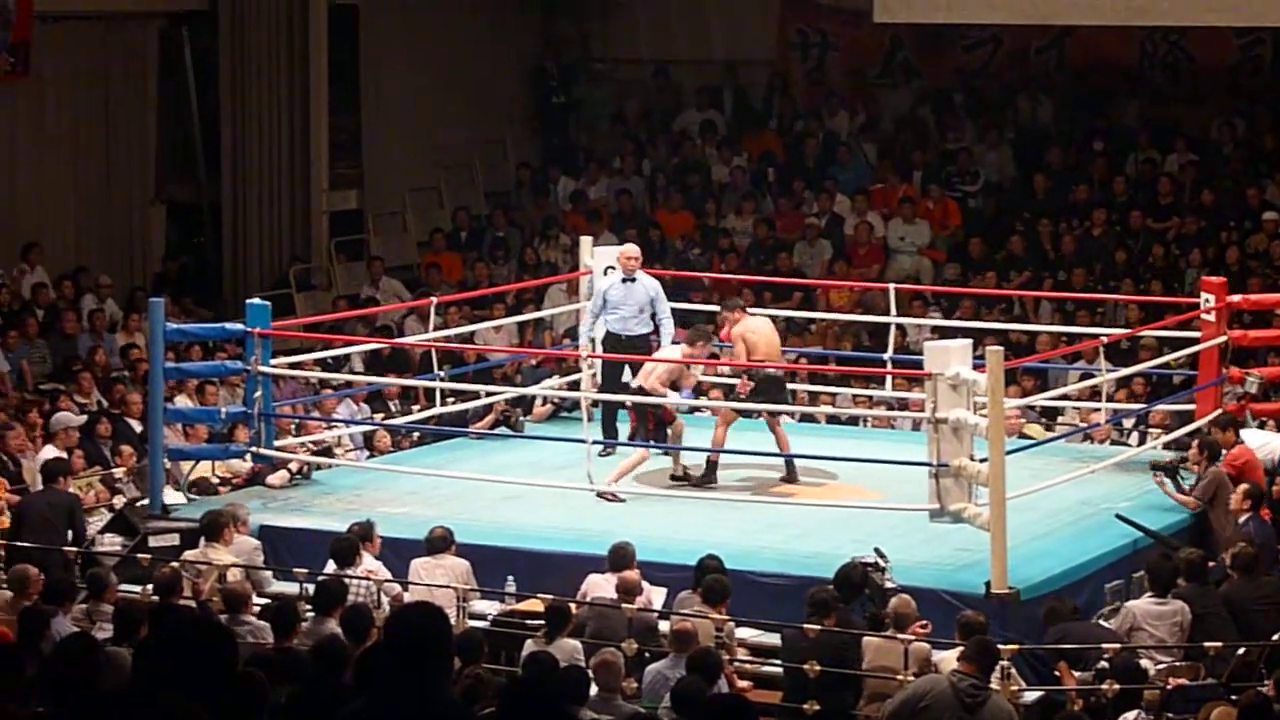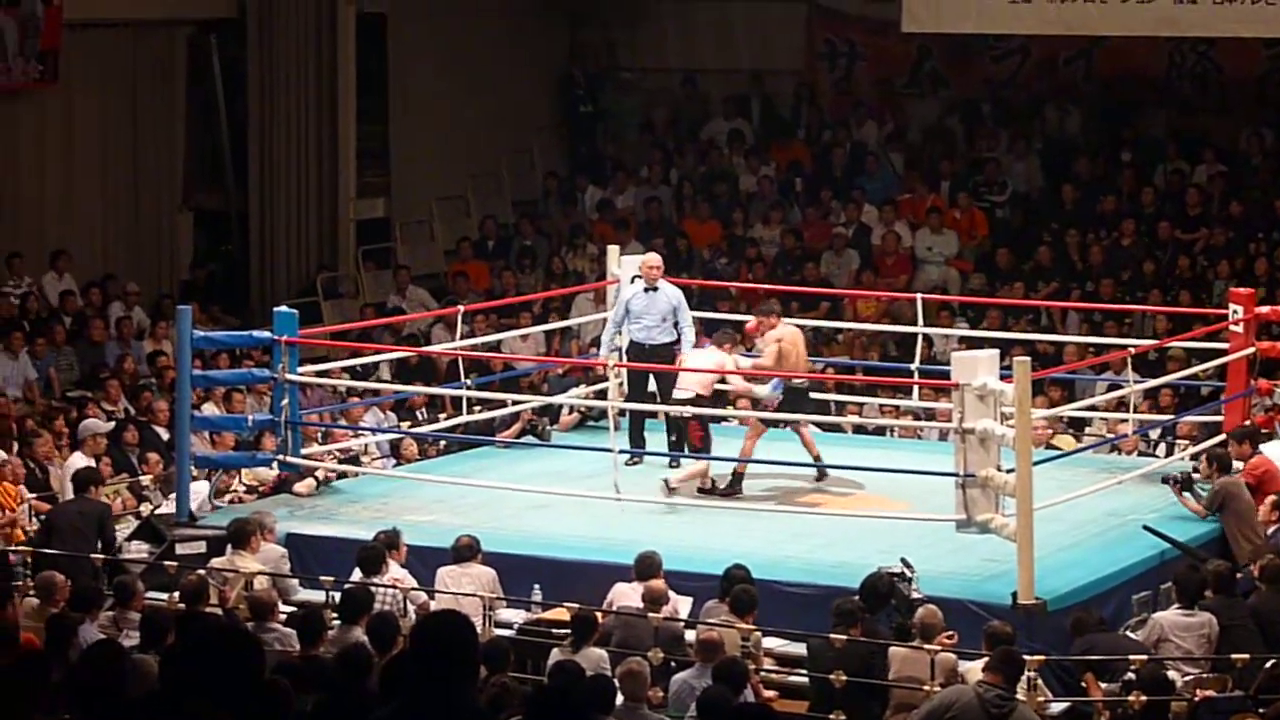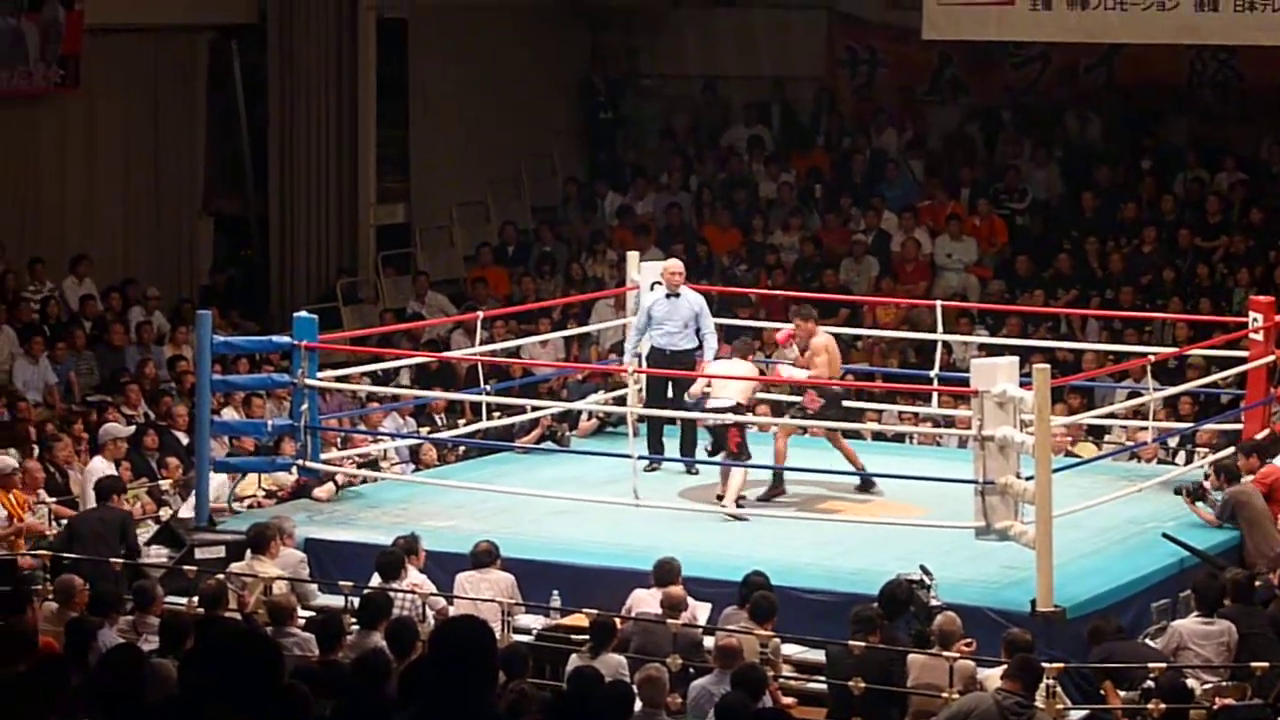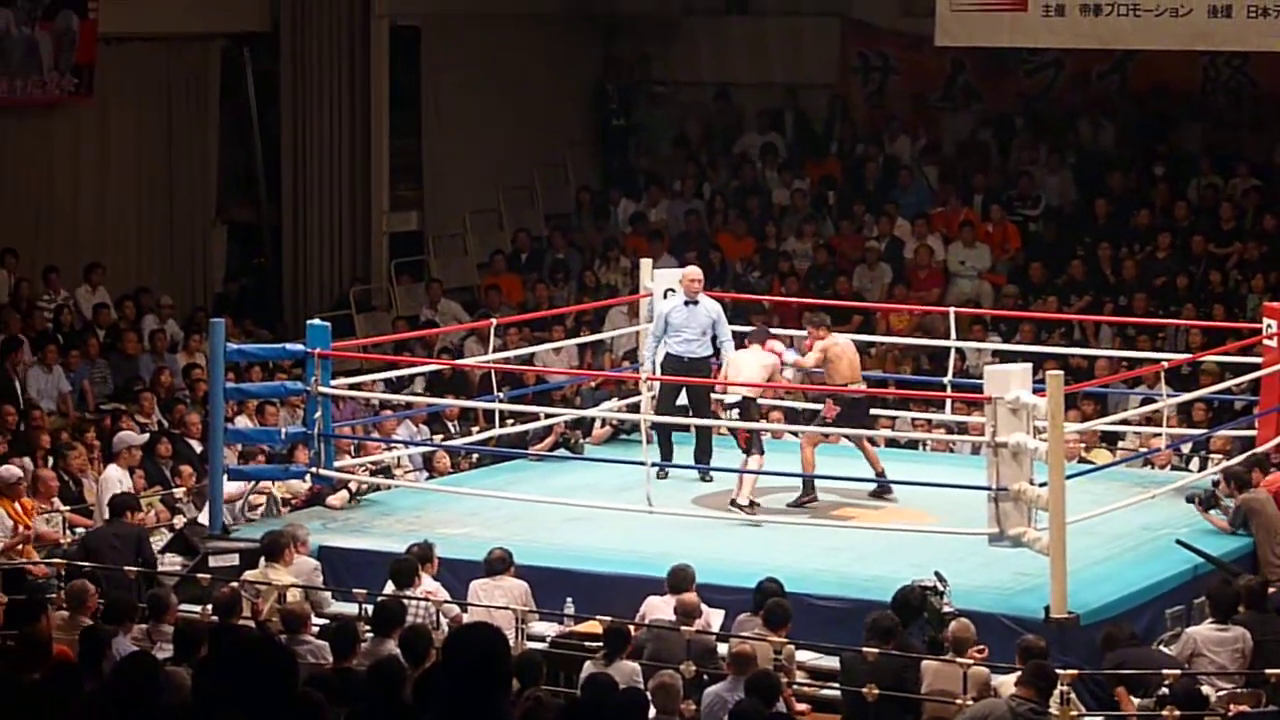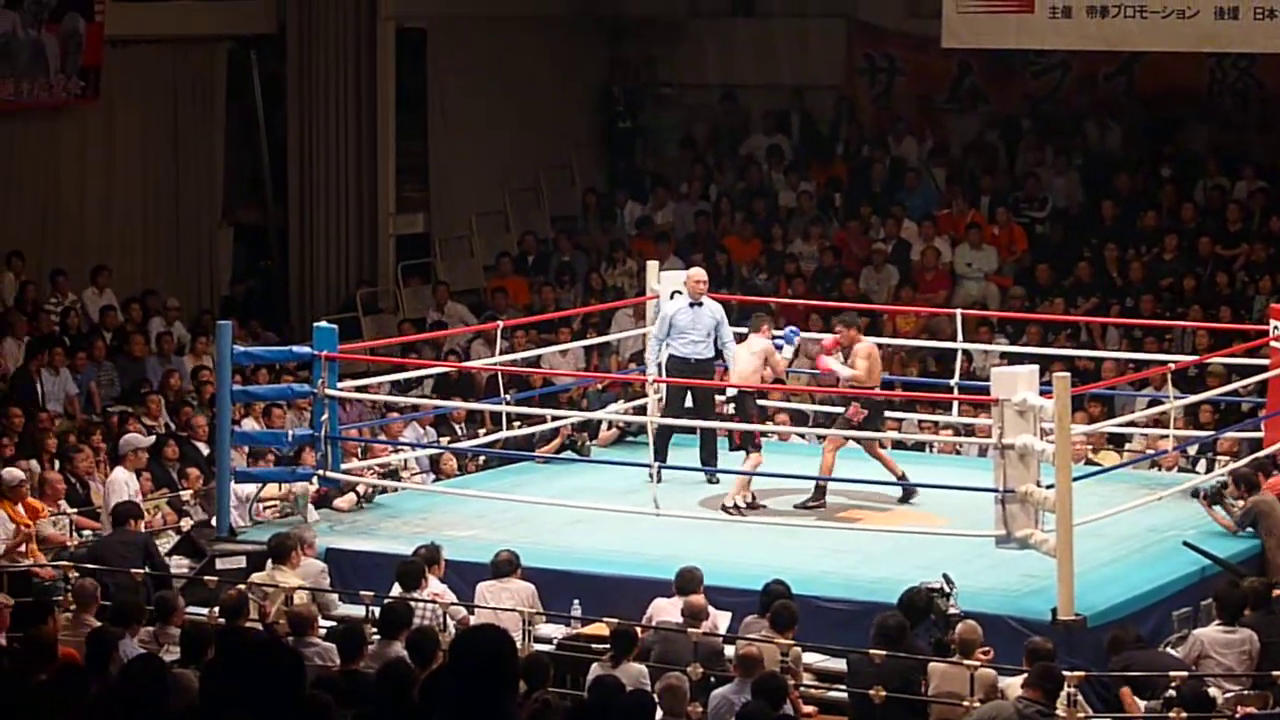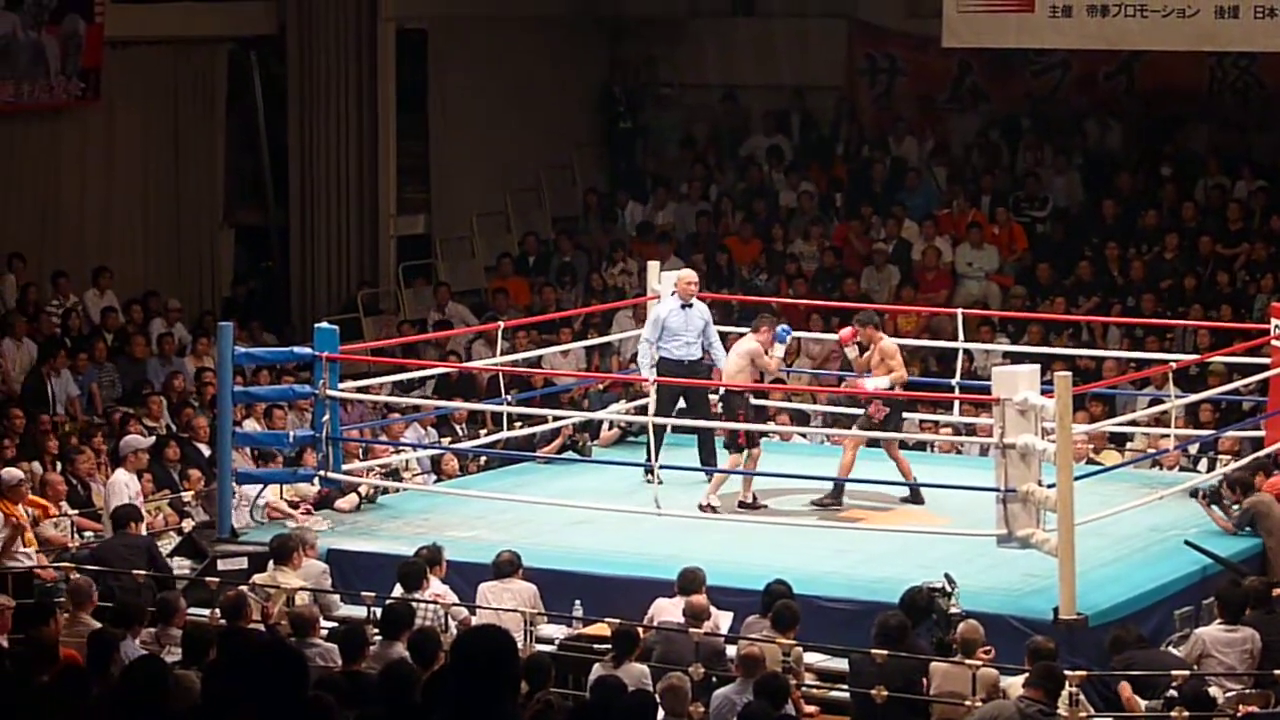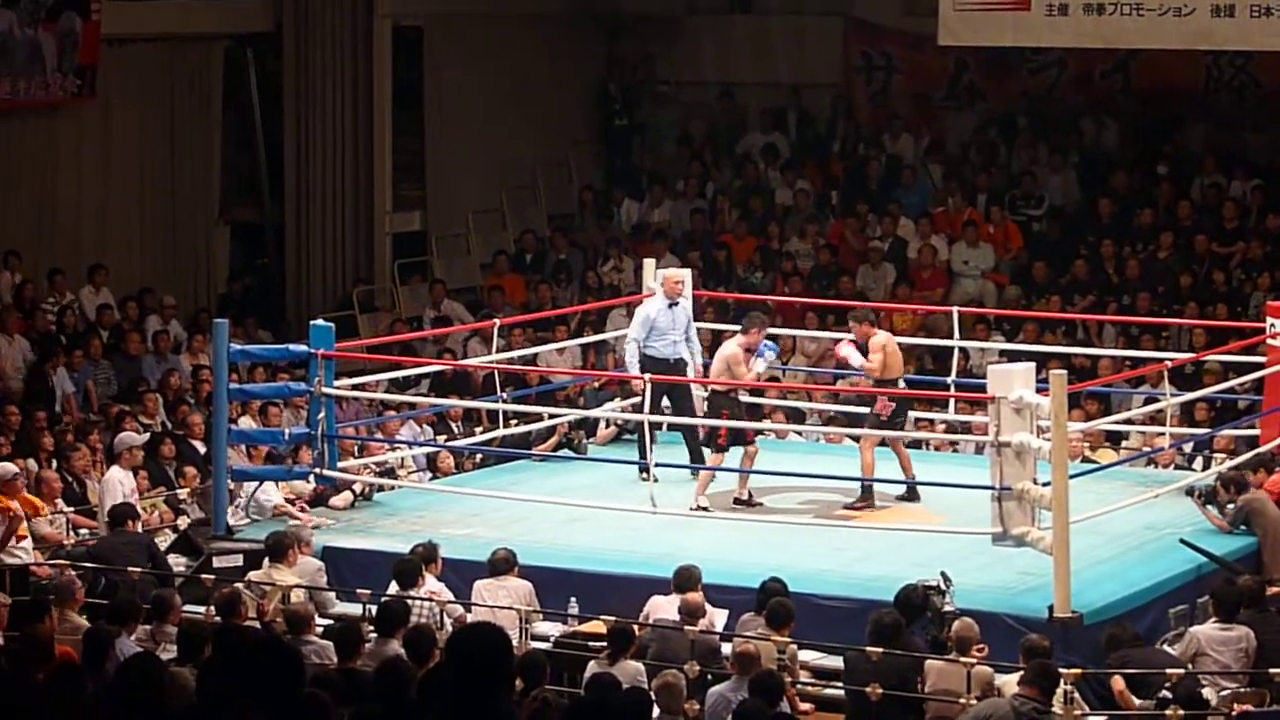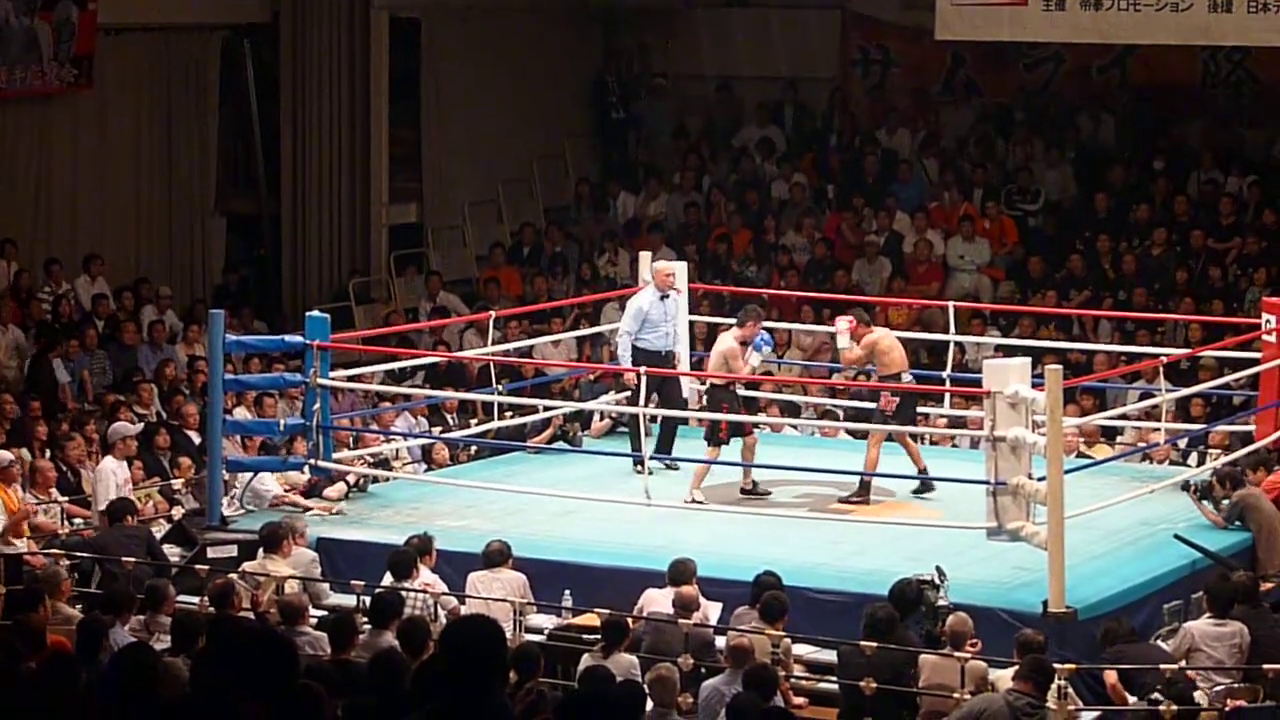
dt=0.2s
person 1, frame 1
left shoulder: (652, 285)
right shoulder: (607, 284)
left elbow: (664, 317)
right elbow: (592, 314)
left wrist: (665, 345)
right wrist: (584, 341)
left hip: (640, 342)
right hip: (613, 341)
right knee: (609, 391)
right ankle: (610, 441)
person 1, frame 2
left shoulder: (674, 294)
right shoulder: (629, 293)
left elbow: (686, 325)
right elbow: (614, 324)
left wrist: (685, 351)
right wrist: (604, 352)
left hip: (664, 351)
right hip: (637, 350)
left knee: (670, 400)
right knee: (635, 401)
left ankle: (676, 451)
right ankle: (637, 451)
person 1, frame 3
left shoulder: (696, 300)
right shoulder: (650, 300)
left elbow: (708, 331)
right elbow: (637, 331)
left wrist: (707, 358)
right wrist: (628, 358)
left hip: (684, 358)
right hip: (658, 356)
right knee: (654, 407)
left ankle: (689, 459)
right ankle: (655, 456)
person 1, frame 4
left shoulder: (713, 308)
right shoulder: (668, 307)
left elbow: (725, 340)
right elbow: (654, 337)
right wrist: (647, 366)
left hip: (700, 365)
right hip: (672, 363)
left knee: (703, 416)
right knee: (663, 412)
left ankle: (703, 466)
right ankle: (665, 461)
person 1, frame 5
left shoulder: (716, 309)
right shoulder: (671, 308)
left elbow: (727, 341)
right elbow: (656, 339)
left wrist: (734, 368)
right wrist: (652, 369)
left hip: (704, 367)
right hip: (677, 366)
left knee: (707, 418)
right knee: (669, 416)
left ankle: (710, 468)
right ankle: (657, 464)
person 1, frame 6
left shoulder: (702, 310)
right shoulder: (662, 310)
left elbow: (713, 341)
right elbow: (646, 342)
left wrist: (724, 367)
right wrist: (646, 372)
left hip: (695, 368)
right hip: (669, 368)
left knee: (703, 418)
right knee: (660, 418)
left ankle: (710, 467)
right ankle: (650, 468)
person 1, frame 7
left shoulder: (685, 306)
right shoulder: (649, 309)
left elbow: (691, 336)
right elbow: (633, 341)
left wrist: (697, 360)
right wrist: (635, 373)
left hip: (678, 365)
right hip: (654, 366)
left knee: (688, 415)
right knee: (649, 417)
left ankle: (698, 464)
right ankle: (645, 467)
person 1, frame 8
left shoulder: (673, 298)
right shoulder: (640, 302)
right elbow: (624, 334)
left wrist: (676, 350)
right wrist: (627, 367)
left hip: (667, 358)
right hip: (645, 359)
left knee: (676, 406)
right knee: (638, 409)
left ankle: (664, 453)
right ankle: (639, 460)
person 2, frame 1
left shoulder: (738, 331)
right shoulder: (765, 322)
left elbow: (741, 361)
left hip: (757, 377)
right hip: (776, 377)
left knee: (722, 423)
right knee: (774, 424)
left ankle: (710, 473)
right ankle: (790, 470)
person 2, frame 2
left shoulder: (773, 335)
right shoulder: (796, 331)
left elbow: (768, 364)
left wrist: (743, 362)
right wrist: (759, 338)
left hip: (783, 389)
right hip: (801, 389)
left knee: (751, 436)
right knee: (800, 427)
left ankle: (735, 483)
right ankle: (820, 468)
person 2, frame 3
left shoulder: (817, 342)
right shoulder: (824, 338)
left elbow: (822, 374)
right elbow: (806, 364)
left wrist: (794, 374)
right wrist: (791, 348)
left hip: (820, 394)
right hip: (833, 394)
left knee: (781, 434)
right knee: (836, 440)
left ankle: (777, 484)
right ankle: (866, 480)
person 2, frame 4
left shoulder: (824, 344)
right shoulder: (846, 343)
left elbow: (807, 364)
left wrist: (785, 354)
left hip: (841, 400)
right hip: (858, 398)
left knee: (807, 442)
right knee: (861, 442)
left ankle: (809, 491)
right ankle: (883, 485)
person 2, frame 5
left shoulder: (863, 347)
right shoulder: (860, 346)
left elbow: (861, 377)
right elbow: (849, 373)
left wrist: (834, 366)
right wrist: (834, 356)
left hip: (864, 403)
right hip: (871, 402)
left knee: (830, 446)
right knee: (872, 448)
left ankle: (818, 496)
right ankle: (907, 488)
person 2, frame 6
left shoulder: (886, 345)
right shoulder: (875, 345)
left elbow: (902, 376)
right elbow: (861, 367)
left wrist: (874, 384)
right wrist: (850, 347)
left hip: (885, 401)
right hip: (885, 401)
left knee: (850, 444)
right knee: (892, 450)
left ankle: (836, 495)
right ankle: (915, 493)
person 2, frame 7
left shoulder: (877, 340)
right shoulder: (883, 337)
left elbow: (875, 371)
left wrist: (852, 356)
right wrist: (852, 354)
left hip: (889, 395)
right hip: (896, 394)
left knee: (866, 444)
right knee: (896, 443)
left ankle: (867, 496)
right ankle: (912, 490)
person 2, frame 8
left shoulder: (871, 339)
right shoulder: (883, 333)
left elbow: (847, 361)
right elbow: (863, 357)
left wrist: (842, 334)
right wrist: (849, 339)
left hip: (894, 390)
right hip: (906, 386)
left knee: (874, 441)
right knee: (902, 436)
left ankle: (863, 492)
right ankle: (925, 481)
person 3, frame 1
left shoulder: (674, 350)
right shoulder: (675, 360)
right elbow: (652, 384)
right wrist: (672, 396)
left hip: (650, 397)
right hip: (643, 398)
left knee: (677, 426)
right knee: (643, 452)
left ankle: (678, 471)
right ankle: (607, 486)
person 3, frame 2
left shoulder: (692, 353)
right shoulder: (724, 359)
right elbow: (739, 386)
right wrist: (765, 391)
left hip: (677, 402)
right hip: (693, 406)
left knee: (704, 445)
right knee: (704, 462)
left ankle: (705, 484)
right ankle: (673, 482)
person 3, frame 3
left shoulder: (714, 364)
right shoulder: (753, 370)
left elbow: (694, 392)
right elbow: (750, 398)
left wrist: (702, 399)
left hip: (714, 414)
right hip: (733, 415)
left knee: (731, 455)
right knee: (740, 464)
left ankle: (724, 493)
right ankle: (729, 503)
person 3, frame 4
left shoulder: (734, 356)
right shoulder: (771, 359)
left elbow: (720, 387)
left hip: (732, 408)
right hip: (745, 408)
left knee: (751, 453)
right knee: (756, 457)
left ankle: (738, 496)
right ankle: (742, 500)
person 3, frame 5
left shoulder: (741, 348)
right shoulder: (764, 344)
right elbow: (779, 373)
right wrist: (789, 348)
left hip: (737, 400)
right hip: (744, 401)
left knee: (752, 452)
right knee: (755, 457)
left ankle: (745, 497)
right ankle: (730, 501)
person 3, frame 6
left shoulder: (743, 344)
right shoulder: (753, 346)
left elbow: (756, 372)
right elbow: (772, 369)
left wrist: (775, 347)
right wrist: (780, 346)
left hip: (740, 400)
right hip: (734, 401)
left knee: (754, 451)
right knee: (736, 458)
left ankle: (746, 498)
right ankle: (708, 499)
person 3, frame 7
left shoulder: (736, 346)
right shoulder: (734, 351)
left elbow: (743, 376)
right elbow: (746, 381)
left wrist: (758, 357)
right wrist: (763, 362)
left hip: (732, 400)
right hip: (720, 403)
left knee: (751, 448)
right knee: (717, 457)
left ankle: (742, 495)
right ankle: (698, 502)
person 3, frame 8
left shoulder: (729, 337)
right shoulder: (730, 345)
left elbow: (739, 366)
right elbow: (742, 375)
left wrist: (752, 348)
right wrist: (757, 355)
left hip: (729, 393)
right hip: (719, 396)
left knee: (750, 439)
right knee: (713, 450)
left ankle: (747, 484)
right ankle: (693, 495)
